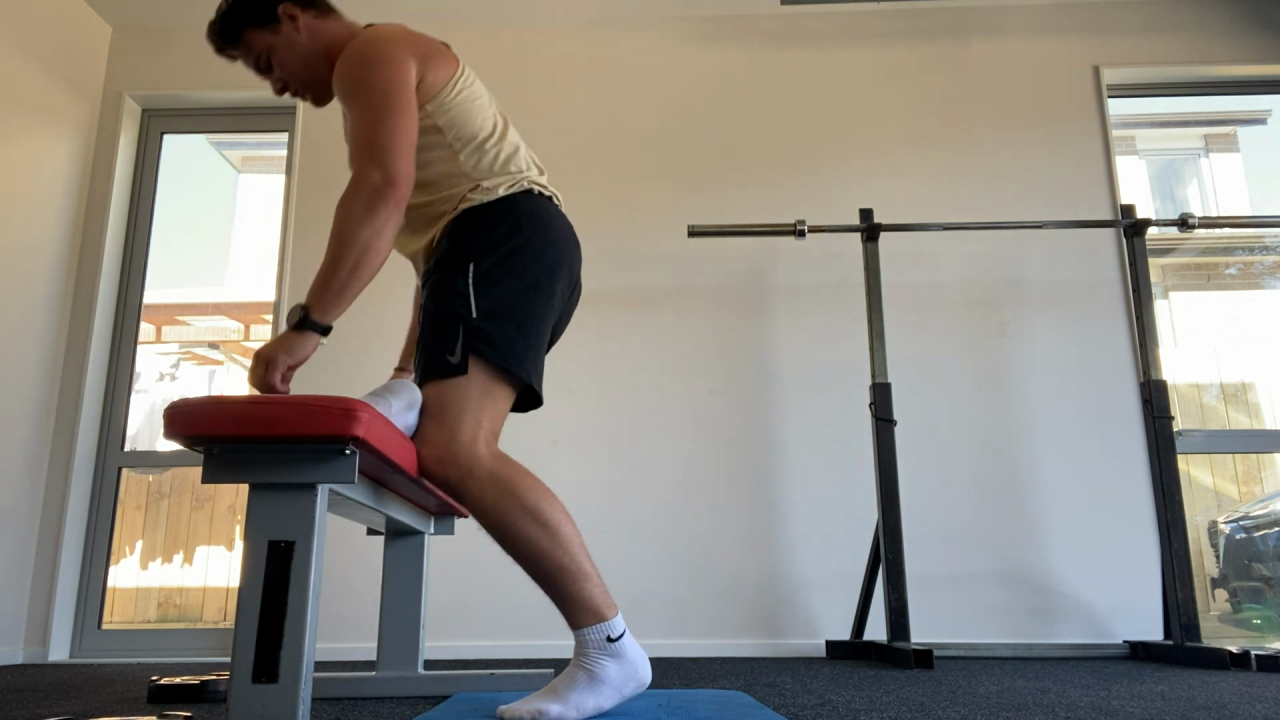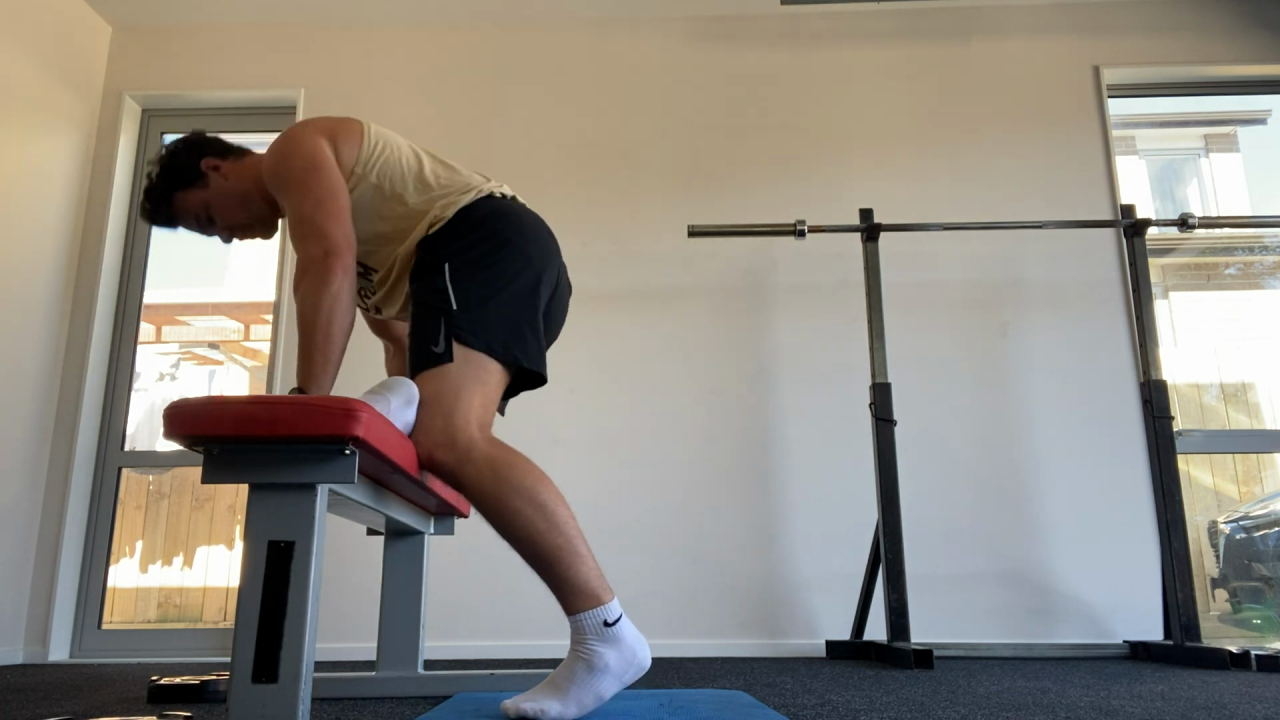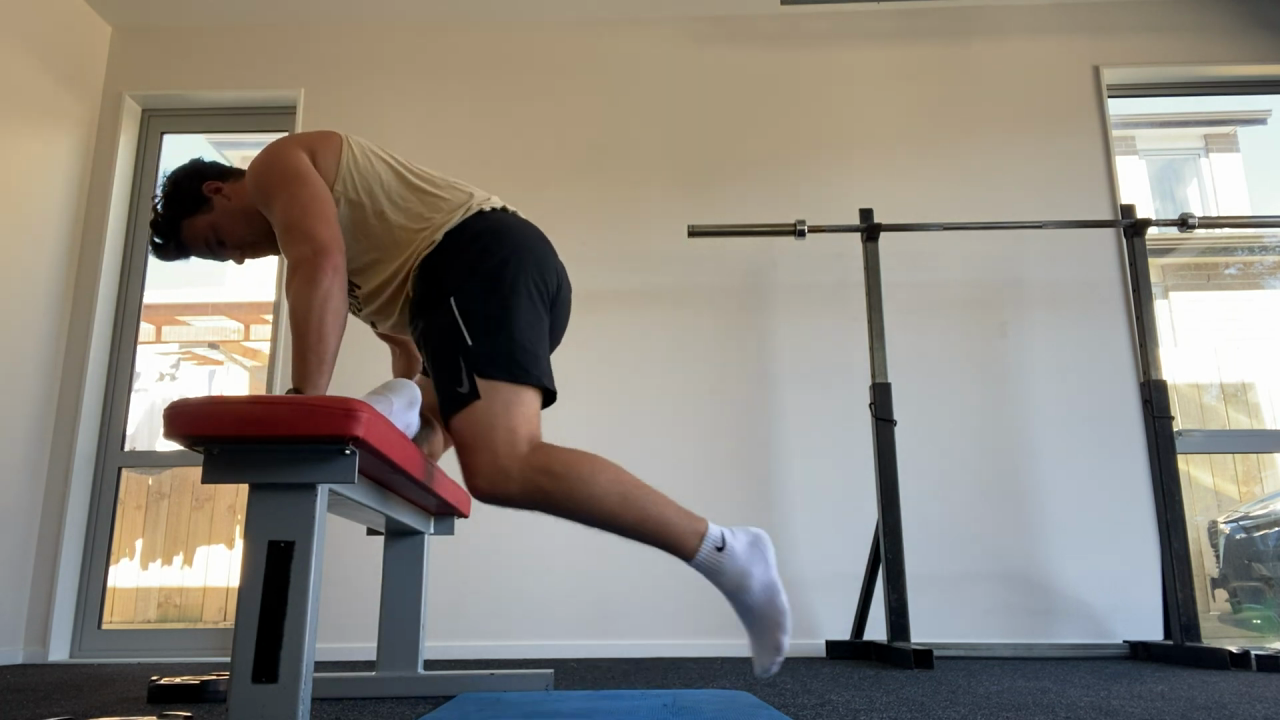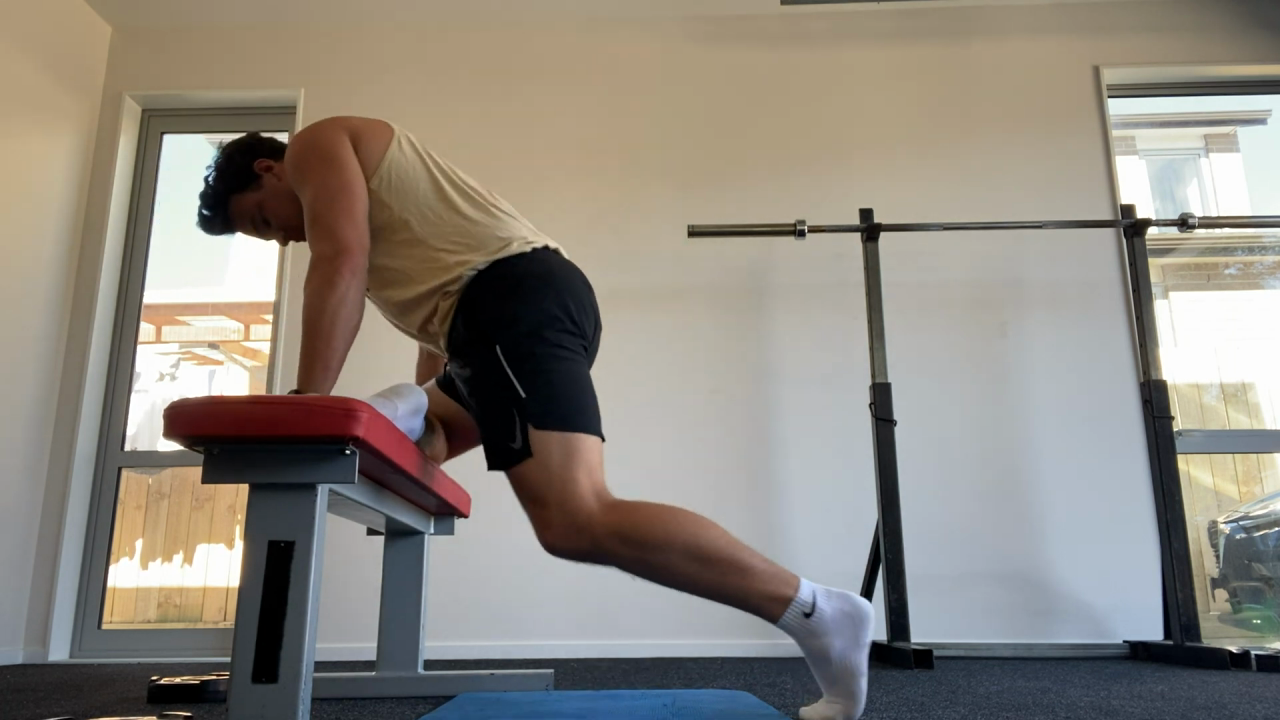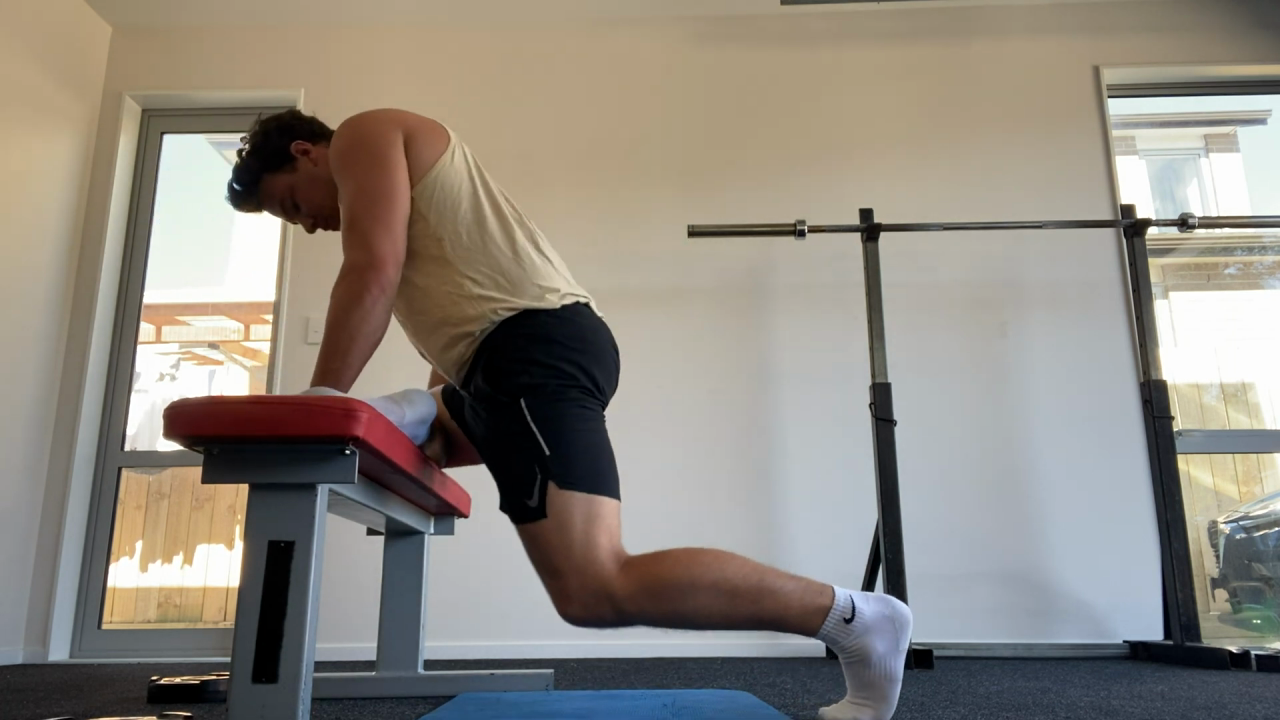
dt=0.3s
person 1, frame 1
right shoulder: (373, 84)
left elbow: (384, 186)
right elbow: (419, 239)
left wrist: (304, 327)
right wrist: (412, 368)
left hip: (503, 236)
right hip: (519, 248)
left knee: (454, 453)
left ankle: (610, 650)
person 1, frame 2
left shoulder: (296, 149)
right shoulder: (329, 196)
left elbow: (328, 263)
right elbow: (395, 327)
left wrist: (305, 403)
right wrist: (400, 424)
left hip: (483, 244)
right hip: (517, 259)
left knee: (447, 441)
left ankle: (607, 636)
person 1, frame 3
left shoulder: (278, 165)
left elbow: (318, 261)
right elbow: (405, 329)
left wrist: (305, 406)
right wrist: (404, 427)
left hip: (479, 258)
right hip: (506, 268)
left knee: (503, 466)
left ankle: (726, 552)
person 1, frame 4
left shoulder: (317, 146)
right shoulder: (369, 191)
left elbow: (339, 263)
right elbow: (445, 330)
left wrist: (309, 404)
left hip: (517, 303)
right hip: (508, 311)
left knee: (576, 523)
right knee: (413, 440)
left ankle: (816, 613)
person 1, frame 5
left shoulder: (365, 135)
right shoulder: (402, 177)
left elbow: (372, 273)
right elbow: (458, 313)
left wrist: (320, 405)
right wrist: (418, 428)
left hip: (534, 348)
right hip: (513, 356)
left knee: (594, 589)
right knee: (418, 442)
left ankle: (854, 618)
